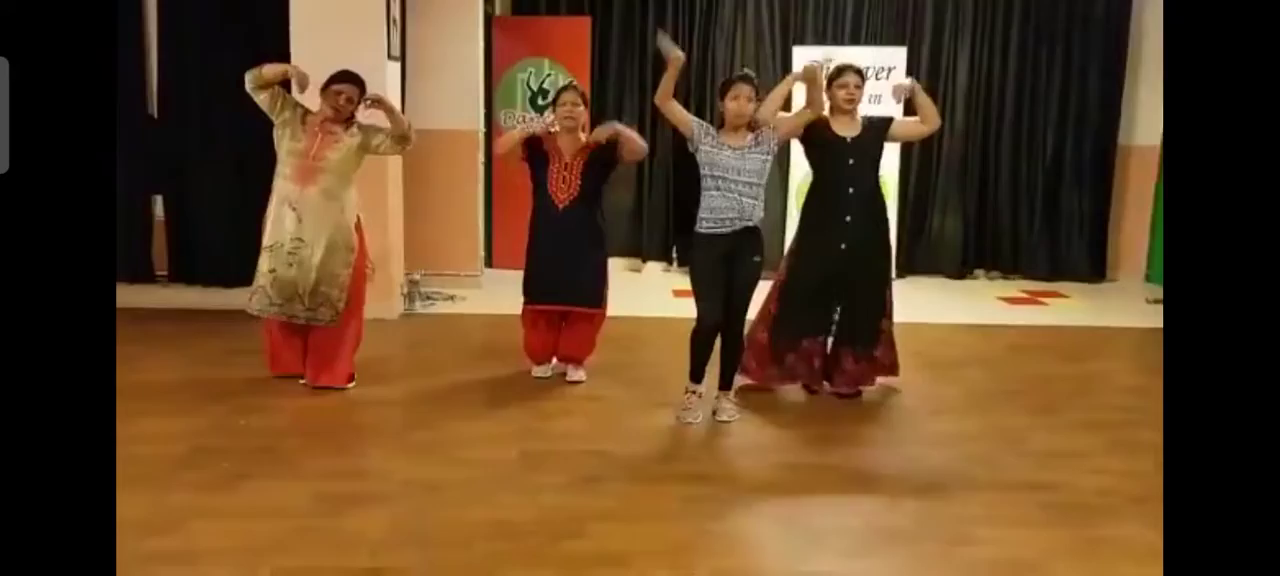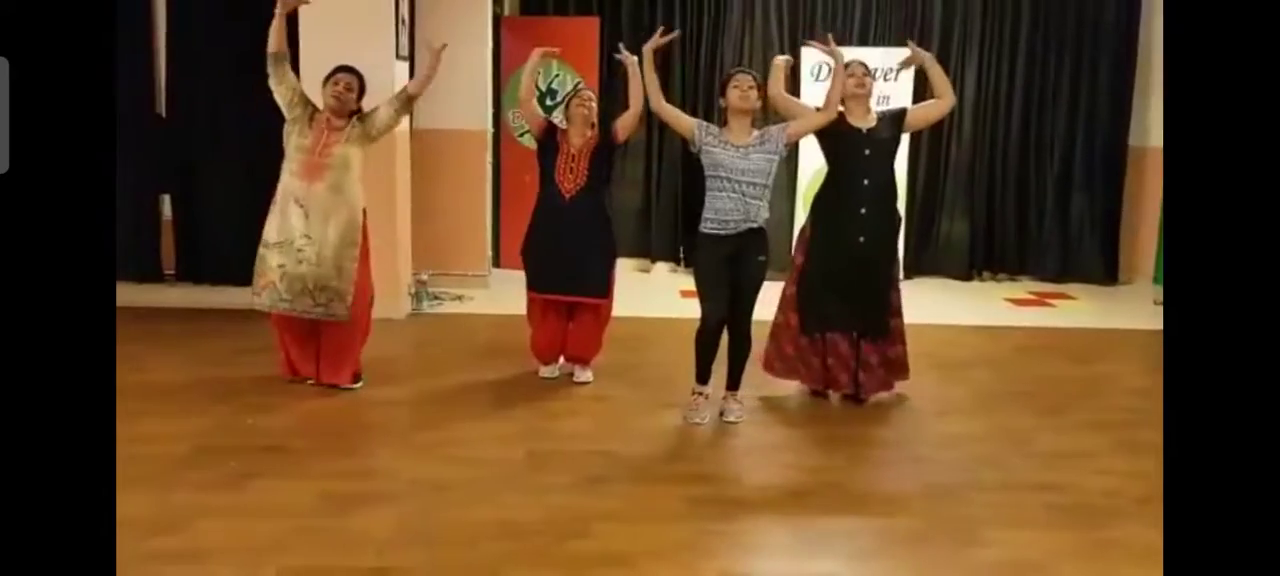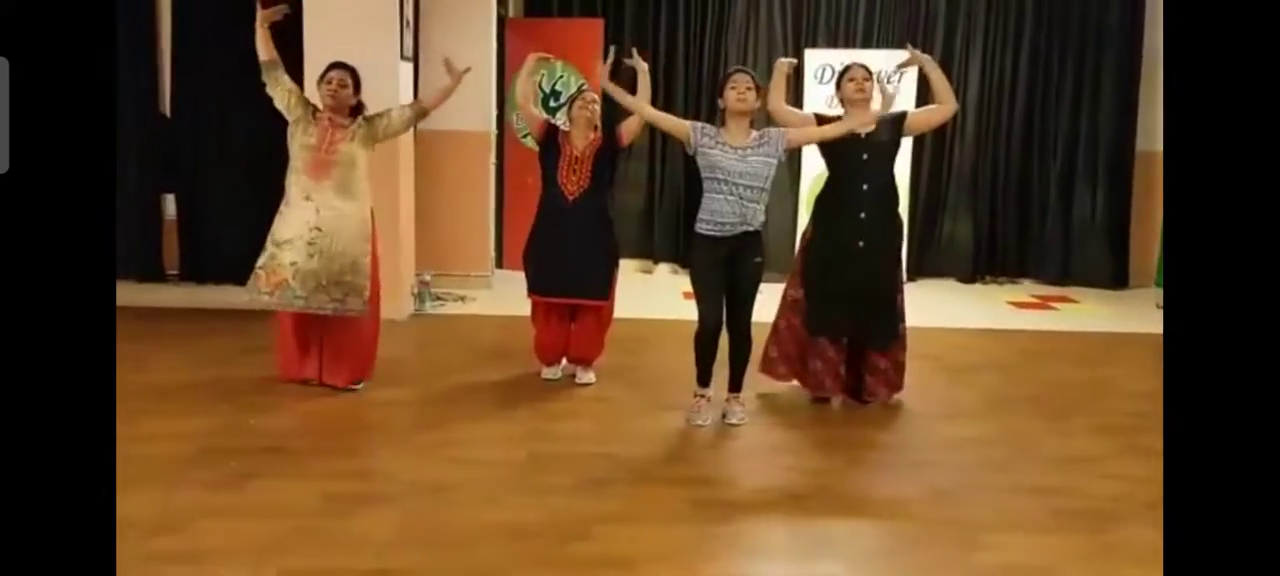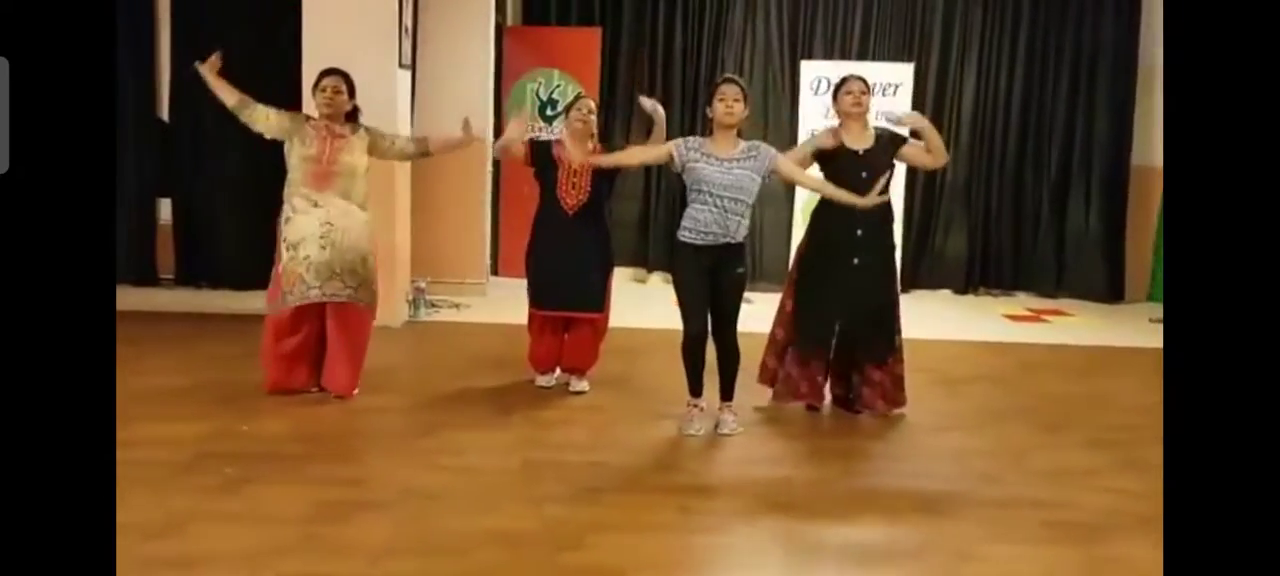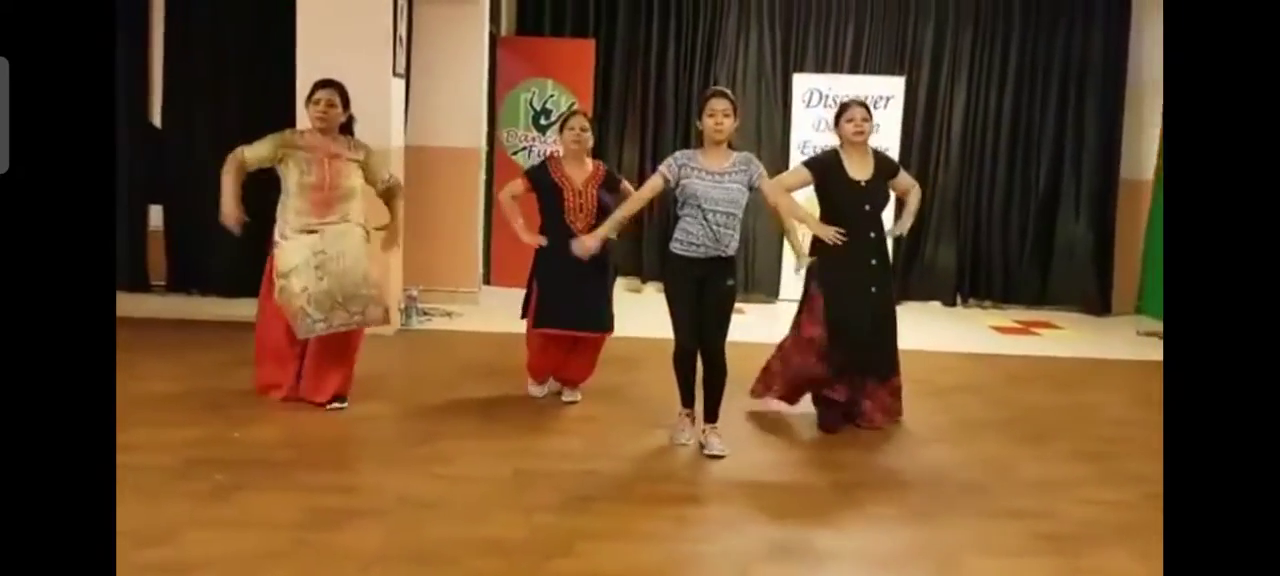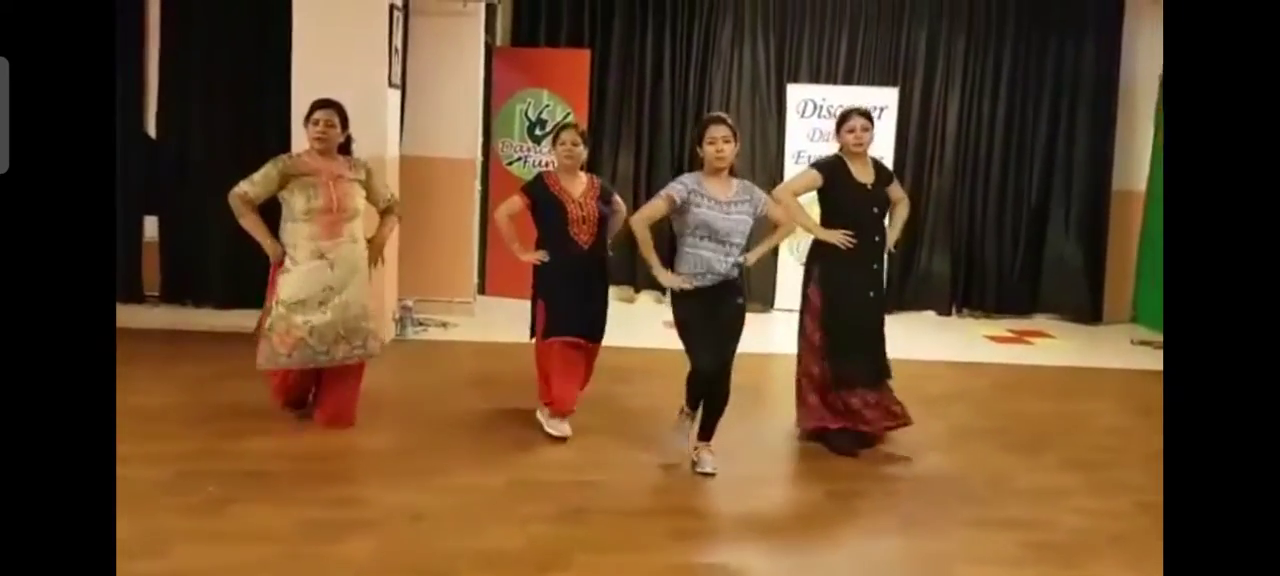
dt=0.4s
person 1, frame 1
left shoulder: (767, 140)
right shoulder: (703, 136)
left elbow: (813, 112)
right elbow: (663, 101)
left wrist: (814, 78)
right wrist: (673, 65)
left hip: (747, 242)
right hip: (708, 240)
left knee: (734, 321)
right knee: (709, 319)
left ankle: (725, 393)
right ankle: (693, 390)
person 1, frame 2
left shoulder: (774, 138)
right shoulder: (705, 135)
left elbow: (827, 114)
right elbow: (658, 105)
left wrist: (837, 65)
right wrist: (648, 57)
left hip: (752, 242)
right hip: (712, 240)
left knee: (740, 321)
right knee: (713, 318)
left ankle: (733, 394)
right ankle: (700, 391)
person 1, frame 3
left shoulder: (772, 140)
right shoulder: (702, 135)
left elbow: (828, 131)
right elbow: (649, 113)
left wrist: (876, 115)
right wrist: (607, 87)
left hip: (747, 243)
right hip: (707, 241)
left knee: (740, 323)
right knee: (709, 321)
left ankle: (735, 396)
right ankle: (701, 393)
person 1, frame 4
left shoulder: (760, 154)
right shoulder: (691, 148)
left elbow: (806, 179)
right elbow: (641, 155)
left wrist: (859, 202)
right wrist: (589, 160)
left hip: (731, 253)
right hip: (690, 249)
left knee: (725, 333)
right knee: (695, 331)
left ankle: (728, 405)
right ankle: (695, 403)
person 1, frame 5
left shoulder: (747, 165)
right shoulder: (681, 162)
left elbow: (780, 201)
right elbow: (640, 198)
left wrist: (816, 229)
right wrist: (601, 232)
left hip: (722, 266)
right hip: (681, 262)
left knee: (713, 347)
right knee: (685, 343)
left ankle: (711, 426)
right ankle: (686, 414)
person 1, frame 6
left shoulder: (748, 192)
right shoulder: (686, 186)
left elbow: (787, 223)
right elbow: (640, 222)
left wrist: (754, 254)
right wrist: (659, 270)
left hip: (729, 292)
right hip: (690, 291)
left knee: (721, 372)
right knee: (704, 365)
left ankle: (703, 443)
right ankle: (688, 412)
person 2, frame 1
left shoulder: (358, 135)
right shoulder: (291, 117)
left elbow: (401, 141)
right elbow: (254, 82)
left wrist: (387, 107)
right wrist: (289, 70)
left hip: (334, 230)
right hip: (287, 226)
left knee: (333, 301)
right knee: (285, 296)
left ankle: (333, 371)
right ankle: (297, 366)
person 2, frame 2
left shoulder: (362, 129)
right shoulder: (298, 115)
left elbow: (404, 100)
right elbow: (277, 67)
left wrist: (432, 62)
left hip: (339, 226)
right hip: (291, 222)
left knee: (342, 299)
right knee: (290, 296)
left ankle: (342, 370)
right ankle: (305, 367)
person 2, frame 3
left shoulder: (367, 128)
right shoulder: (300, 115)
left elbow: (415, 112)
right elbow: (272, 73)
left wrist: (452, 84)
left hip: (348, 224)
right hip: (299, 223)
left knee: (347, 299)
right knee: (300, 297)
left ankle: (345, 372)
right ankle: (307, 368)
person 2, frame 4
left shoulder: (365, 136)
right shoulder: (297, 126)
left elbow: (411, 147)
right elbow: (248, 110)
left wrist: (459, 141)
right wrist: (210, 77)
left hip: (349, 231)
right hip: (303, 229)
left knee: (347, 306)
right knee: (301, 306)
left ankle: (343, 377)
right ankle: (301, 376)
person 2, frame 5
left shoulder: (359, 152)
right shoulder: (287, 143)
left elbow: (391, 187)
right elbow: (238, 159)
left wrist: (395, 222)
right wrist: (230, 201)
left hip: (344, 248)
right hip: (295, 246)
left knee: (339, 317)
right knee: (290, 319)
left ankle: (330, 389)
right ankle: (287, 386)
person 2, frame 6
left shoulder: (360, 171)
right shoulder: (286, 167)
left elbow: (390, 206)
right elbow: (239, 198)
left wrist: (379, 240)
right wrist: (268, 242)
left hip: (348, 271)
right hip: (299, 268)
left knee: (344, 340)
right knee: (296, 336)
left ankle: (331, 410)
right ankle: (295, 395)
person 3, frame 1
left shoulder: (877, 128)
right shoulder: (813, 129)
left elbow: (931, 123)
left wrist: (915, 92)
left hip: (867, 235)
right hip: (819, 232)
left knee: (862, 308)
right knee: (807, 304)
left ankle: (849, 377)
right ankle: (810, 371)
person 3, frame 2
left shoulder: (893, 122)
right shoulder: (826, 123)
left elbow: (946, 101)
right elbow: (777, 98)
left wrist: (926, 61)
right wrist: (780, 66)
left hip: (878, 230)
right hip: (831, 227)
left knee: (872, 306)
right knee: (826, 304)
left ankle: (863, 381)
right ankle: (821, 376)
person 3, frame 3
left shoulder: (894, 123)
right shoulder: (825, 125)
left elbow: (947, 107)
right elbow: (776, 109)
left wrist: (927, 63)
right wrist: (782, 69)
left hip: (880, 232)
right hip: (832, 230)
left knee: (873, 308)
right knee: (826, 306)
left ankle: (860, 381)
right ankle: (822, 380)
person 3, frame 4
left shoulder: (888, 140)
right shoulder: (826, 142)
left elbow: (939, 160)
left wrist: (924, 127)
right wrist: (814, 147)
left hip: (875, 244)
right hip: (829, 240)
left knee: (868, 320)
right knee: (819, 314)
left ankle: (850, 390)
right ankle: (810, 387)
person 3, frame 5
left shoulder: (883, 164)
right shoulder: (825, 164)
left elbow: (912, 188)
right elbow: (775, 187)
left wrist: (906, 219)
left hip: (874, 263)
right hip: (834, 263)
left knee: (873, 338)
right knee: (836, 336)
left ankle: (858, 405)
right ankle: (830, 403)
person 3, frame 6
left shoulder: (880, 171)
right shoulder: (829, 169)
left elbow: (901, 202)
right elbow: (782, 194)
left wrist: (892, 233)
right wrist: (819, 231)
left hip: (870, 271)
right hip: (834, 269)
left knee: (864, 346)
right knee: (838, 346)
left ankle: (855, 422)
right ankle: (832, 424)
person 4, frame 1
left shoulder: (599, 149)
right shoulder: (539, 144)
left elbow: (640, 150)
right elbow: (500, 147)
left wrist: (618, 131)
right wrist: (529, 131)
left hip: (585, 243)
right hip: (545, 240)
left knee: (583, 305)
right knee: (542, 304)
left ankle: (574, 359)
right ankle: (541, 357)
person 4, frame 2
left shoulder: (605, 144)
right shoulder: (550, 139)
left elbow: (636, 109)
right elbow: (527, 100)
left wrist: (634, 64)
right wrist: (535, 60)
left hip: (591, 238)
right hip: (549, 237)
left knee: (589, 303)
right knee: (548, 302)
left ankle: (581, 361)
right ankle: (549, 358)
person 4, frame 3
left shoulder: (608, 145)
right shoulder: (551, 140)
left elbow: (641, 116)
right elbow: (523, 104)
left wrist: (642, 73)
right wrist: (530, 65)
left hip: (594, 238)
right hip: (552, 236)
left knee: (592, 303)
right knee: (551, 302)
left ankle: (583, 361)
right ankle: (551, 358)
person 4, frame 4
right shoulder: (545, 150)
right elbow: (502, 150)
left wrist: (659, 118)
right wrist: (509, 137)
left hip: (590, 248)
right hip: (549, 245)
left knee: (588, 313)
right knee: (546, 310)
left ankle: (577, 370)
right ankle: (545, 367)
person 4, frame 5
left shoulder: (604, 174)
right shoulder: (545, 171)
left elbow: (631, 195)
right elbow: (506, 194)
right wrist: (523, 231)
left hip: (595, 264)
right hip: (555, 262)
left knee: (590, 328)
right knee: (548, 326)
left ankle: (571, 381)
right ankle: (539, 376)
person 4, frame 6
left shoulder: (598, 186)
right shoulder: (541, 185)
left elbow: (620, 211)
right elbow: (501, 214)
left wrist: (604, 242)
right wrist: (521, 251)
left hip: (592, 277)
right hip: (555, 276)
left knee: (586, 343)
right knee: (558, 342)
left ankle: (567, 396)
right ankle: (552, 409)
